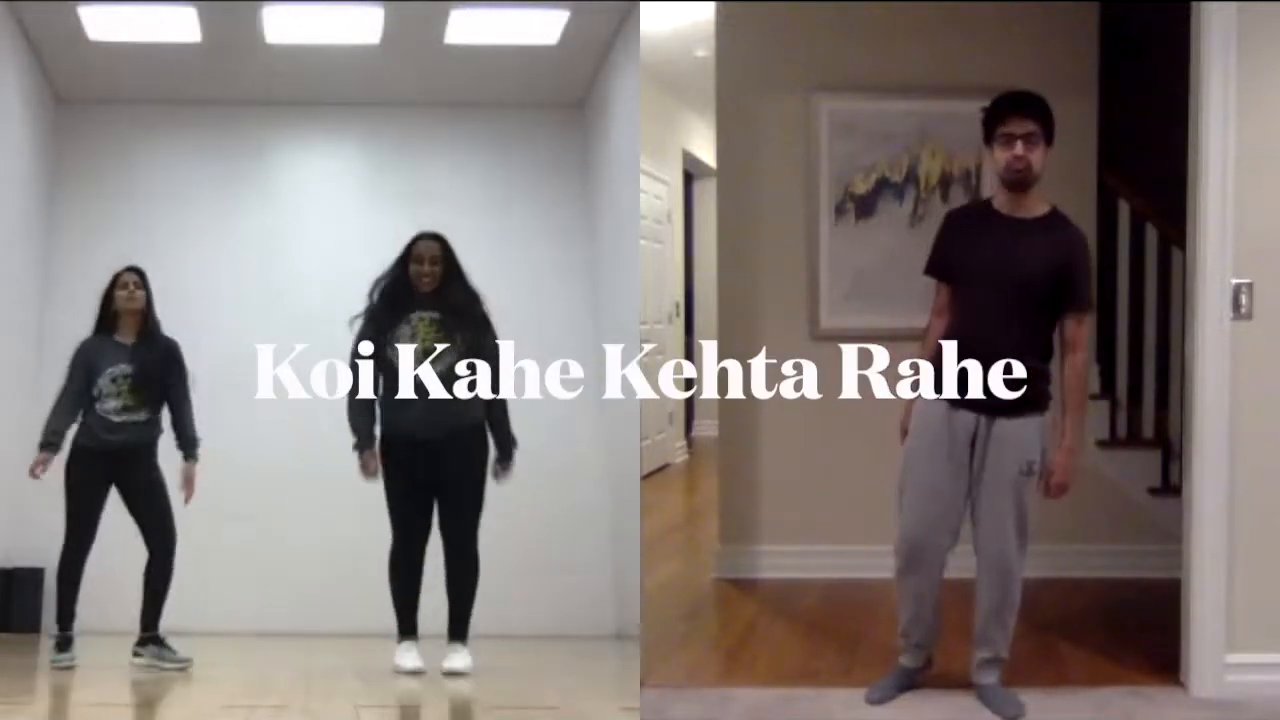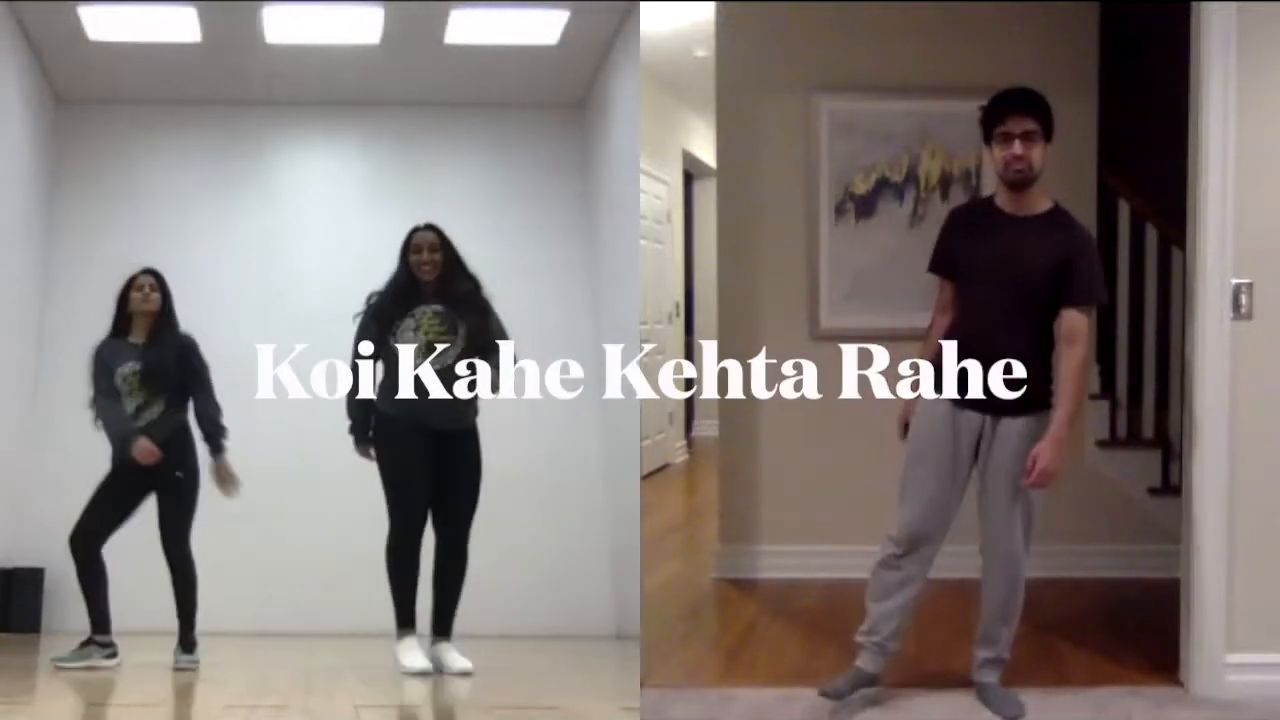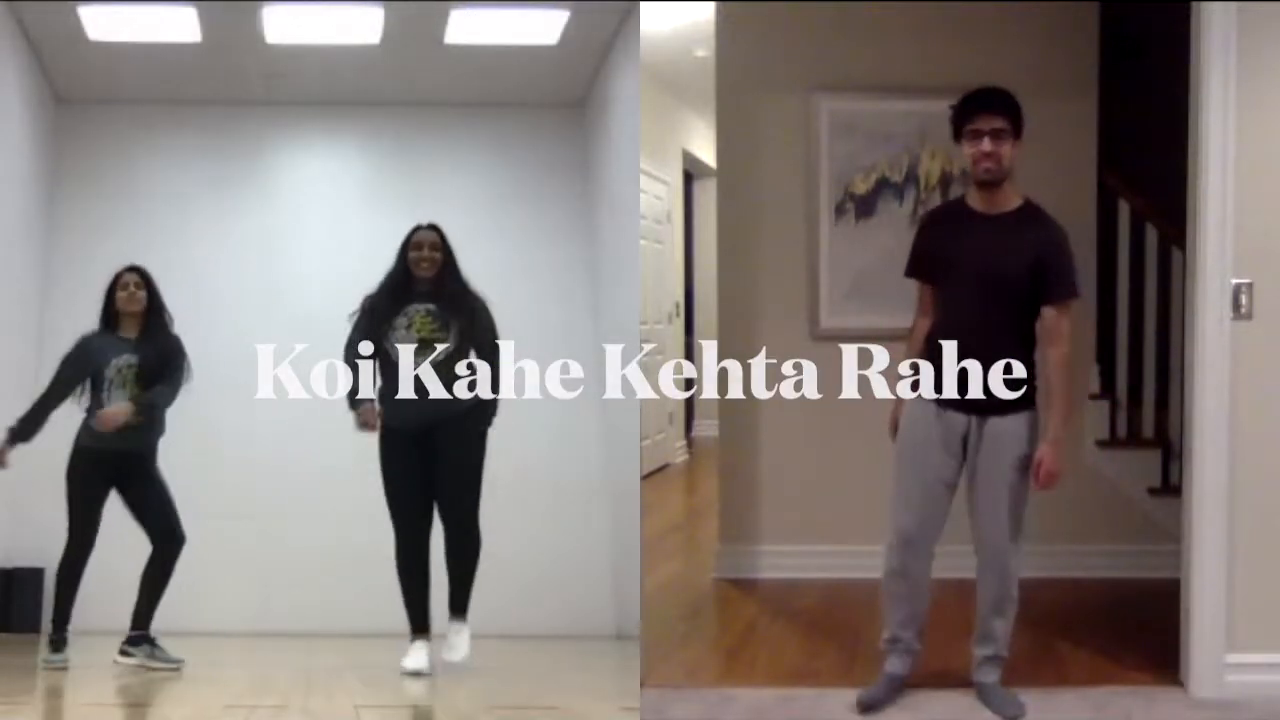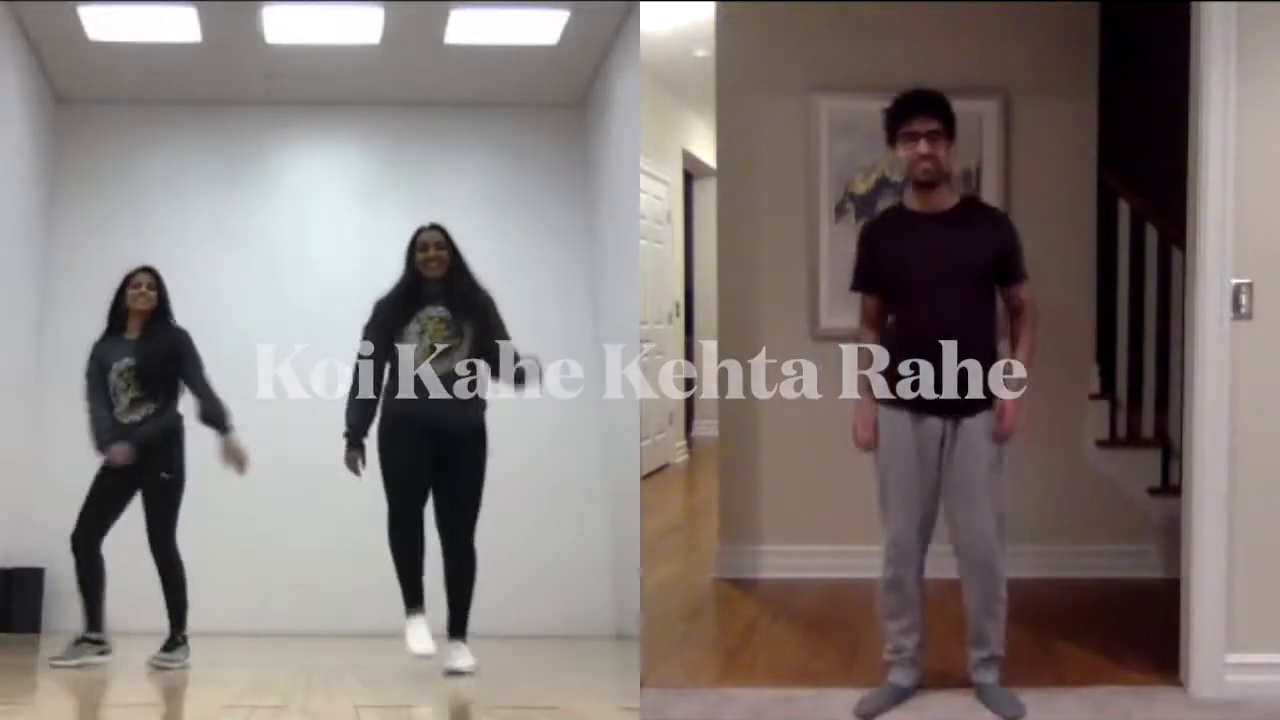
dt=0.4s
person 1, frame 1
left shoulder: (1066, 242)
right shoulder: (960, 225)
left elbow: (1074, 349)
left wrist: (1068, 442)
right wrist: (915, 394)
left hip: (1019, 419)
right hip: (945, 405)
left knee: (1001, 551)
right knee: (917, 539)
right ankle: (913, 659)
person 1, frame 2
left shoulder: (1070, 240)
right shoulder: (963, 223)
left elbow: (1074, 343)
left wrist: (1057, 434)
right wrist: (917, 391)
left hip: (1020, 415)
right hip: (949, 403)
left knee: (1007, 551)
right knee: (913, 533)
right ankle: (870, 657)
person 1, frame 3
left shoulder: (1044, 235)
right shoulder: (937, 226)
left elbow: (1056, 341)
left wrist: (1053, 434)
right wrist: (901, 395)
left hip: (1006, 414)
right hip: (933, 405)
left knee: (998, 547)
right knee: (908, 537)
right ankle: (897, 661)
person 1, frame 4
left shoulder: (990, 225)
right shoulder: (880, 234)
left elbow: (1023, 308)
left wrist: (1013, 383)
right wrist: (861, 399)
left hip: (975, 413)
right hip: (901, 413)
left knee: (980, 548)
right knee: (902, 548)
person 2, frame 1
left shoulder: (470, 314)
right shoulder: (381, 314)
left elbow: (493, 382)
right elbow: (362, 384)
left wrist: (505, 442)
right wrist: (364, 442)
left hip: (462, 441)
right hip: (402, 443)
left knee: (460, 539)
right knee: (409, 538)
left ankle: (459, 642)
right ankle: (406, 640)
person 2, frame 2
left shoulder: (471, 304)
right shoulder: (382, 306)
left elbow: (498, 357)
left wrist: (493, 364)
right wrist: (361, 429)
left hip: (457, 431)
right hip: (399, 430)
left knee: (454, 534)
right knee: (407, 524)
left ankle: (442, 640)
right ankle: (406, 637)
person 2, frame 3
left shoulder: (467, 305)
right shoulder: (380, 306)
left elbow: (492, 364)
right elbow: (354, 361)
left wrist: (483, 415)
right wrist: (360, 400)
left hip: (458, 424)
right hip: (400, 430)
left knee: (460, 515)
right knee: (410, 531)
left ankle: (458, 621)
right ankle: (419, 639)
person 2, frame 4
left shoulder: (475, 306)
right shoulder: (392, 309)
left elbow: (500, 360)
right elbow: (368, 370)
left wrist: (521, 370)
right wrist: (355, 433)
left hip: (464, 430)
right hip: (406, 425)
left knee: (459, 531)
right knee: (405, 509)
left ankle: (456, 639)
right ankle: (415, 614)
person 3, frame 1
left shoulder: (165, 349)
right shoulder: (91, 349)
left elbow: (179, 404)
right elbow: (69, 399)
left wrist: (190, 456)
right wrist: (48, 446)
left hip: (140, 457)
right hip: (92, 456)
left knee: (164, 542)
right knee: (76, 544)
left ankle: (149, 639)
right ankle: (64, 637)
person 3, frame 2
left shoulder: (180, 347)
right shoulder: (107, 352)
left elbow: (204, 400)
right elbow: (106, 407)
left wrist: (220, 454)
right wrist: (131, 441)
left hip: (175, 457)
right hip: (129, 463)
left knee: (176, 547)
right knee: (83, 540)
left ankle: (186, 641)
right ankle: (101, 642)
person 3, frame 3
left shoulder: (167, 344)
right shoulder: (94, 344)
left elbow: (169, 390)
right elbow: (55, 392)
left wrist: (132, 410)
left hip: (139, 462)
right hip: (92, 458)
left knee: (171, 539)
right knee: (80, 546)
left ankle: (138, 639)
right ankle: (57, 640)
person 3, frame 4
left shoulder: (171, 341)
right shoulder: (103, 348)
left elbow: (200, 386)
right elbow: (97, 403)
left wrist: (224, 432)
right wrist: (110, 441)
left hip: (162, 453)
right hip: (121, 456)
left knee: (161, 543)
right knee: (84, 538)
left ankle: (178, 639)
right ankle: (94, 638)
